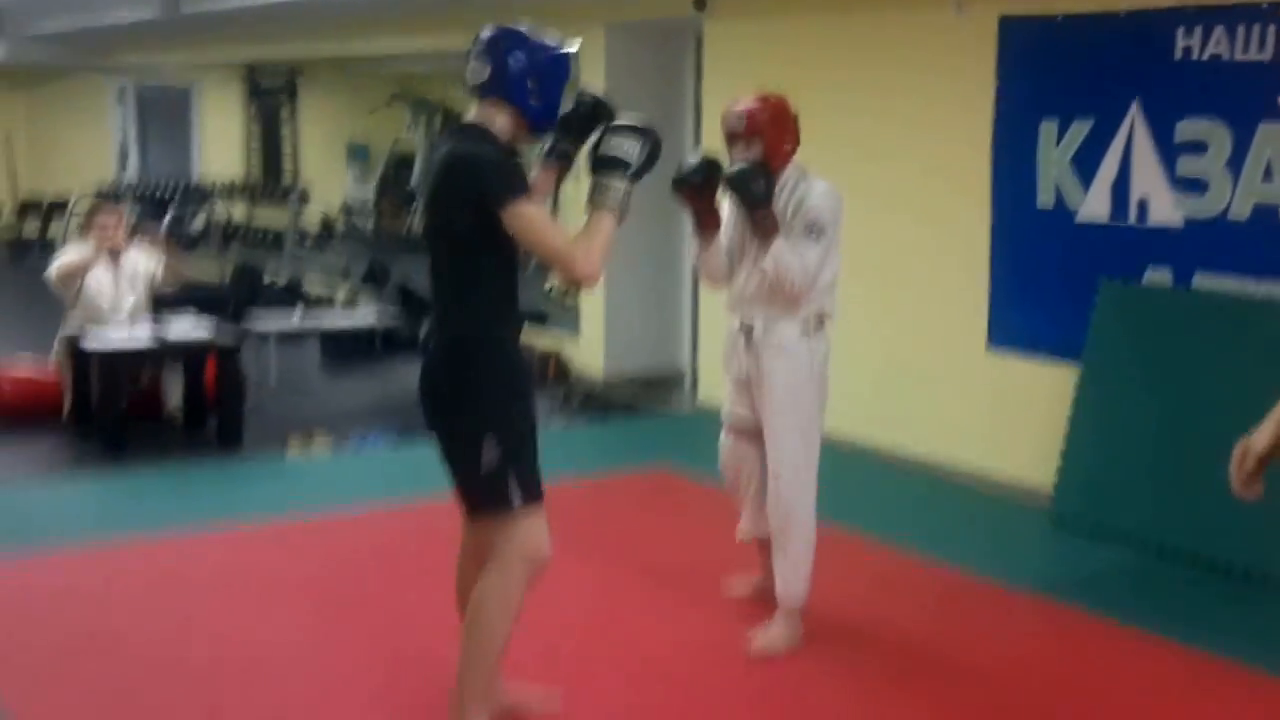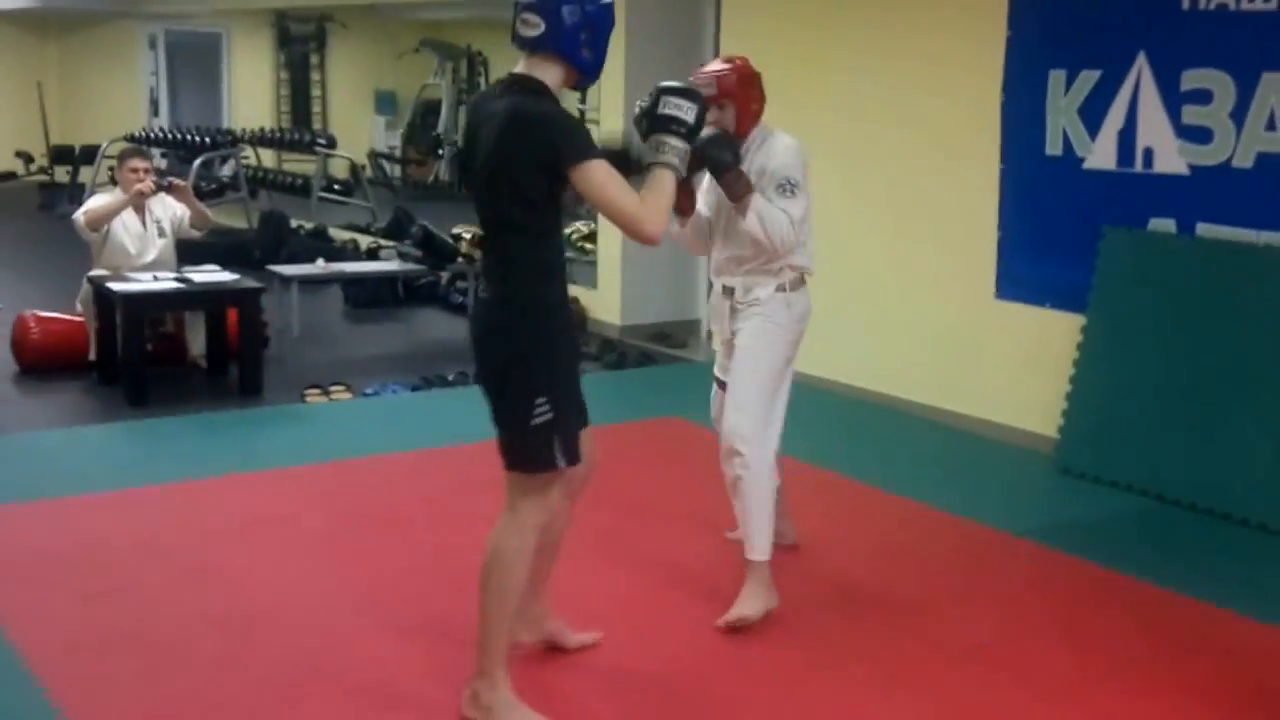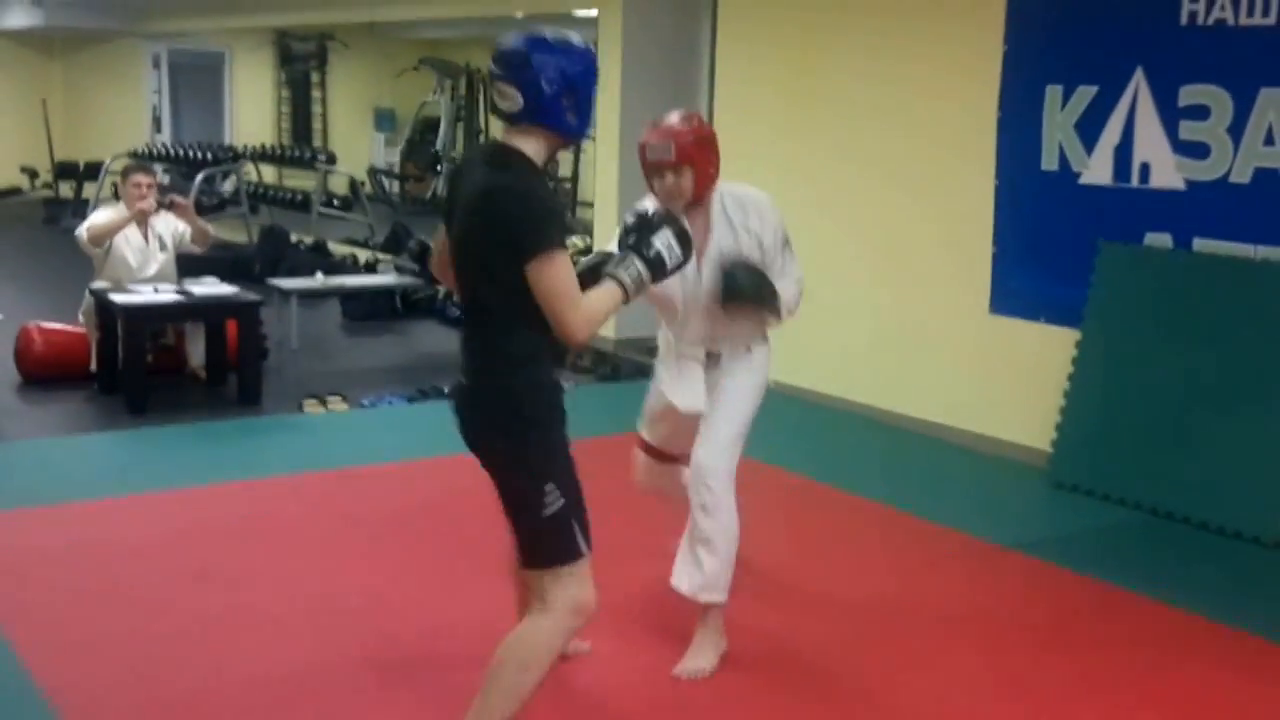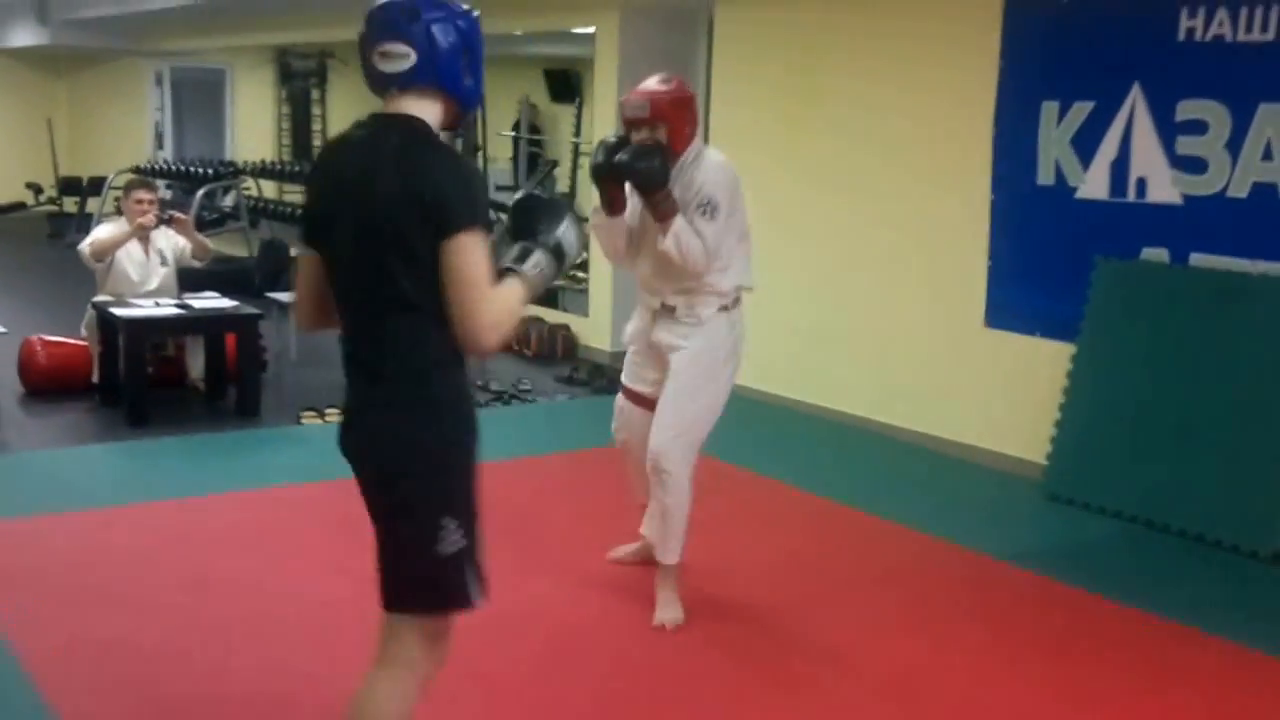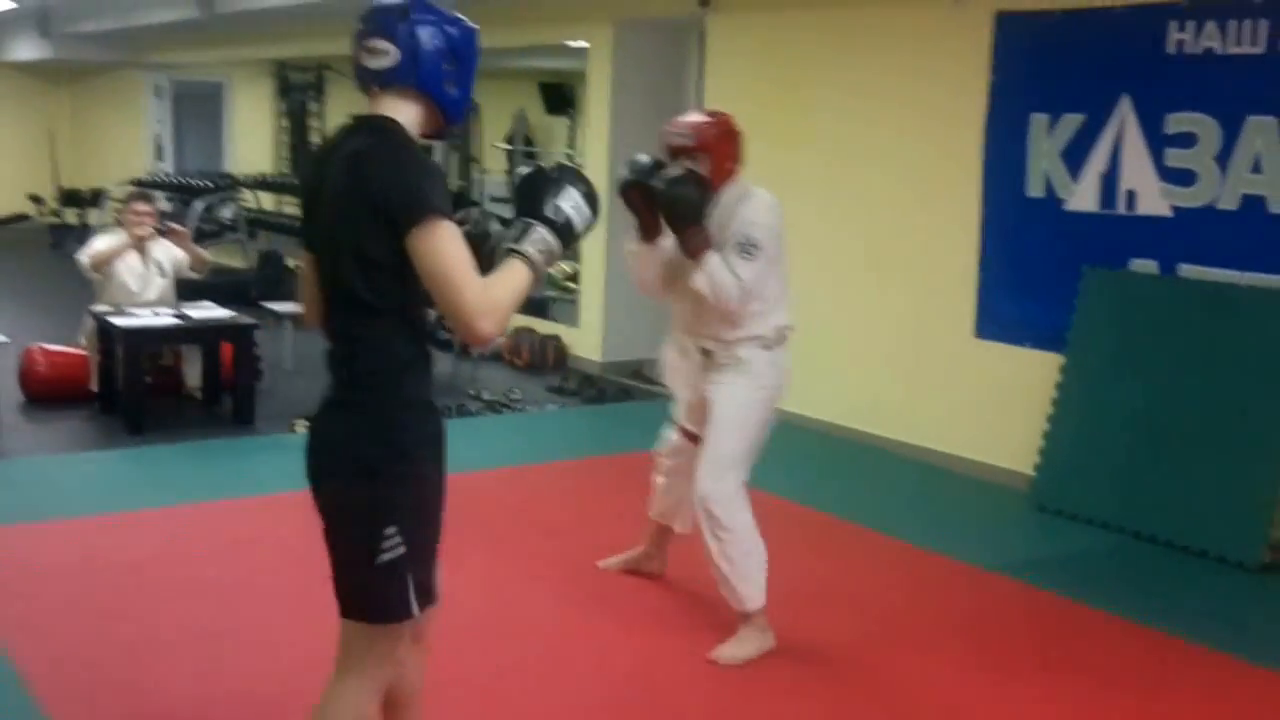
dt=0.5s
person 1, frame 1
left shoulder: (461, 151)
right shoulder: (483, 162)
left elbow: (513, 223)
right elbow: (578, 265)
left wrist: (565, 147)
right wrist: (613, 182)
left hip: (476, 366)
right hip: (474, 373)
left knee: (488, 539)
right knee: (524, 550)
person 1, frame 2
left shoulder: (490, 107)
right shoulder: (546, 121)
right elbow: (648, 225)
left wrist: (593, 163)
right wrist: (669, 143)
left hip: (512, 315)
right hip: (529, 324)
left knee: (566, 474)
right knee: (537, 502)
left ankle: (533, 618)
person 1, frame 3
left shoulder: (473, 171)
right shoulder: (529, 198)
left elbow: (443, 268)
right elbow: (573, 325)
right wrist: (638, 264)
left hip: (488, 389)
right hip: (515, 401)
left knee: (556, 503)
right knee: (569, 598)
left ankle: (537, 640)
person 1, frame 4
left shoulder: (334, 161)
right shoulder: (444, 172)
left elbow: (312, 307)
right elbow: (484, 331)
right wrist: (534, 258)
left hip: (372, 412)
right hip: (423, 422)
left knee: (439, 600)
right knee: (415, 645)
person 1, frame 5
left shoulder: (333, 161)
right shoulder: (404, 169)
right elbow: (480, 320)
right wrist: (541, 235)
left hip: (363, 423)
right hip: (383, 435)
left knee: (408, 616)
right knee: (370, 658)
person 2, frame 1
left shoulder: (815, 195)
right shoulder: (742, 194)
left elbow: (798, 281)
right elbow: (717, 274)
left wrist: (761, 218)
right wrist: (705, 215)
left hip: (792, 346)
right hip: (747, 340)
left knee: (790, 476)
right knee: (741, 460)
left ankle: (790, 612)
right ankle: (770, 572)
person 2, frame 2
left shoulder: (780, 150)
right shoulder: (721, 161)
left elbow: (782, 229)
right elbow: (700, 239)
left wrist: (734, 179)
right wrist: (682, 195)
left hip: (773, 300)
right hip: (732, 299)
left knee: (745, 429)
right knee: (731, 419)
left ankle: (759, 580)
right ankle: (773, 521)
person 2, frame 3
left shoulder: (754, 207)
left elbow: (790, 287)
left wrist: (764, 295)
left hip: (740, 359)
right hip: (680, 361)
left knee: (710, 473)
right knee: (654, 467)
left ankle: (711, 624)
right ankle: (709, 515)
person 2, frame 4
left shoulder: (712, 171)
right shoulder: (647, 172)
left elbow: (696, 257)
right elbow: (620, 251)
left wrist: (656, 195)
right wrist: (611, 193)
left hip: (706, 325)
right hip: (657, 319)
left knee: (669, 447)
right knee: (632, 431)
left ankle: (669, 576)
right ankle: (655, 538)
person 2, frame 5
left shoulder: (755, 209)
right shoulder: (683, 206)
left elbow: (731, 296)
right elbow: (653, 282)
left wrist: (693, 232)
right wrist: (648, 219)
left hip: (748, 364)
right hip: (700, 359)
left knee: (717, 485)
right knee: (676, 455)
left ankle: (756, 622)
right ankle: (654, 552)
person 3, frame 1
left shoulder: (139, 256)
right shoulder: (76, 256)
left elbow: (173, 278)
right elbow: (58, 278)
left wrist: (161, 254)
right wrist: (100, 252)
right knee: (68, 341)
person 3, frame 2
left shoulder: (165, 203)
right shoulder: (104, 202)
left elbow: (203, 226)
right elbow: (85, 223)
left wrist: (189, 201)
right wrist: (129, 199)
right knee: (94, 292)
left ankle: (201, 354)
person 3, frame 3
left shoulder: (167, 219)
right shoulder: (107, 216)
left elbow: (204, 241)
right elbow: (89, 239)
left wrist: (190, 218)
right wrist: (131, 217)
right knee: (96, 306)
left ankle: (200, 365)
person 3, frame 4
left shoulder: (168, 234)
right shoulder: (109, 230)
left elbow: (204, 256)
right elbow: (91, 254)
left wrist: (190, 233)
right wrist: (133, 232)
right knee: (99, 318)
left ankle: (199, 377)
person 3, frame 5
left shoulder: (167, 246)
right shoulder: (108, 242)
left elbow: (202, 268)
right elbow: (91, 265)
left wrist: (187, 245)
right wrist: (131, 243)
right knee: (97, 326)
left ankle: (196, 386)
